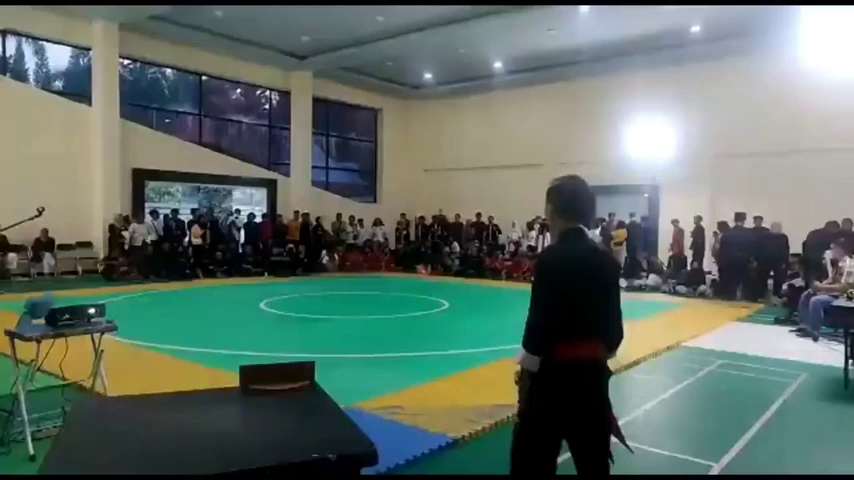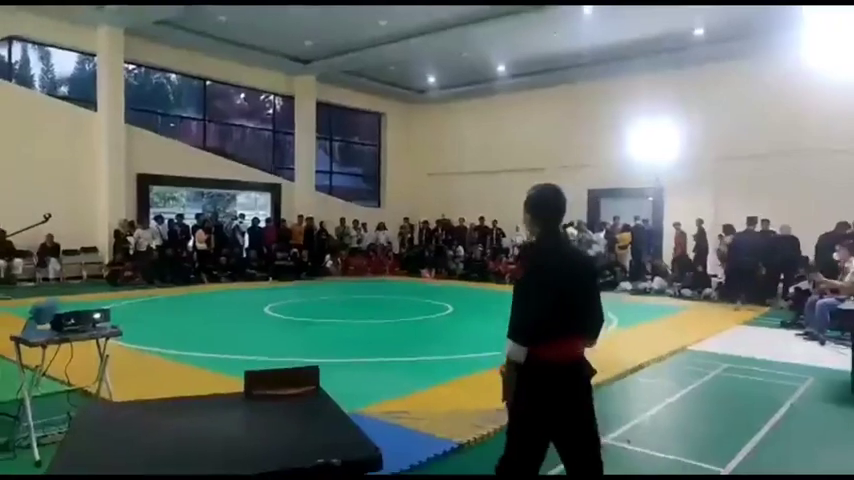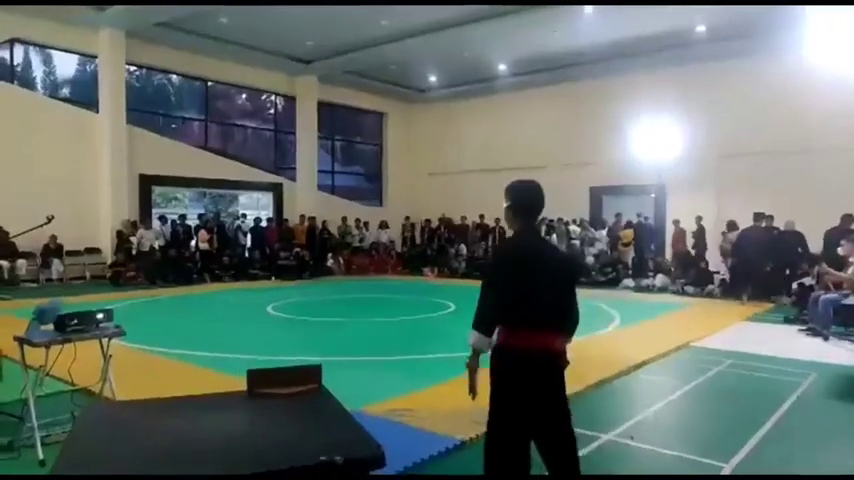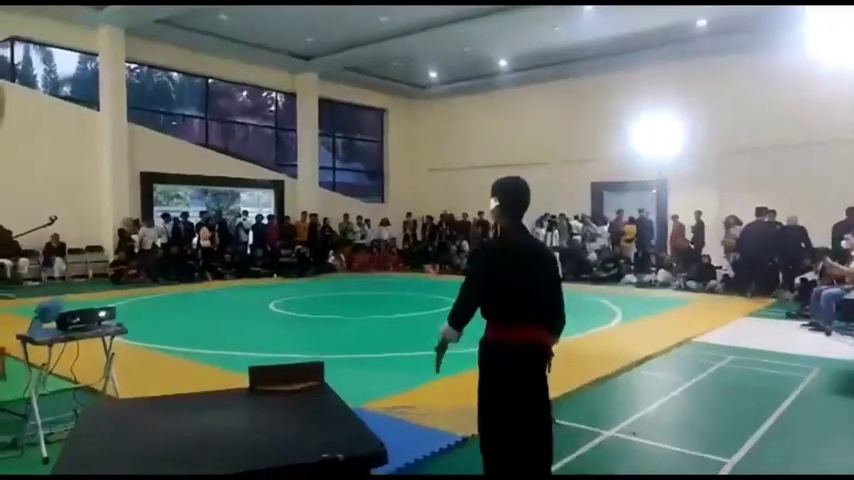
dt=0.2s
person 1, frame 1
left shoulder: (553, 258)
right shoulder: (605, 259)
left elbow: (540, 322)
right elbow: (613, 322)
left wrist: (526, 371)
left hip: (555, 371)
right hip: (591, 369)
left knee: (530, 458)
right knee: (593, 458)
person 1, frame 2
left shoulder: (533, 256)
right shoulder: (582, 260)
left elbow: (524, 316)
right elbow: (593, 317)
left wrist: (511, 361)
left hip: (538, 367)
right hip: (572, 366)
left knee: (522, 451)
right knee: (583, 453)
person 1, frame 3
left shoulder: (504, 253)
right shoulder: (559, 257)
left elbow: (490, 306)
right elbow: (569, 311)
left wrist: (476, 352)
left hip: (512, 356)
right hip: (548, 356)
left knee: (505, 438)
right knee: (557, 434)
person 1, frame 4
left shoulder: (489, 251)
right shoulder: (542, 252)
left elbow: (469, 298)
right elbow: (555, 306)
left wrist: (446, 337)
right wrist: (549, 342)
left hip: (499, 349)
right hip: (534, 349)
left knee: (498, 428)
right knee: (536, 424)
